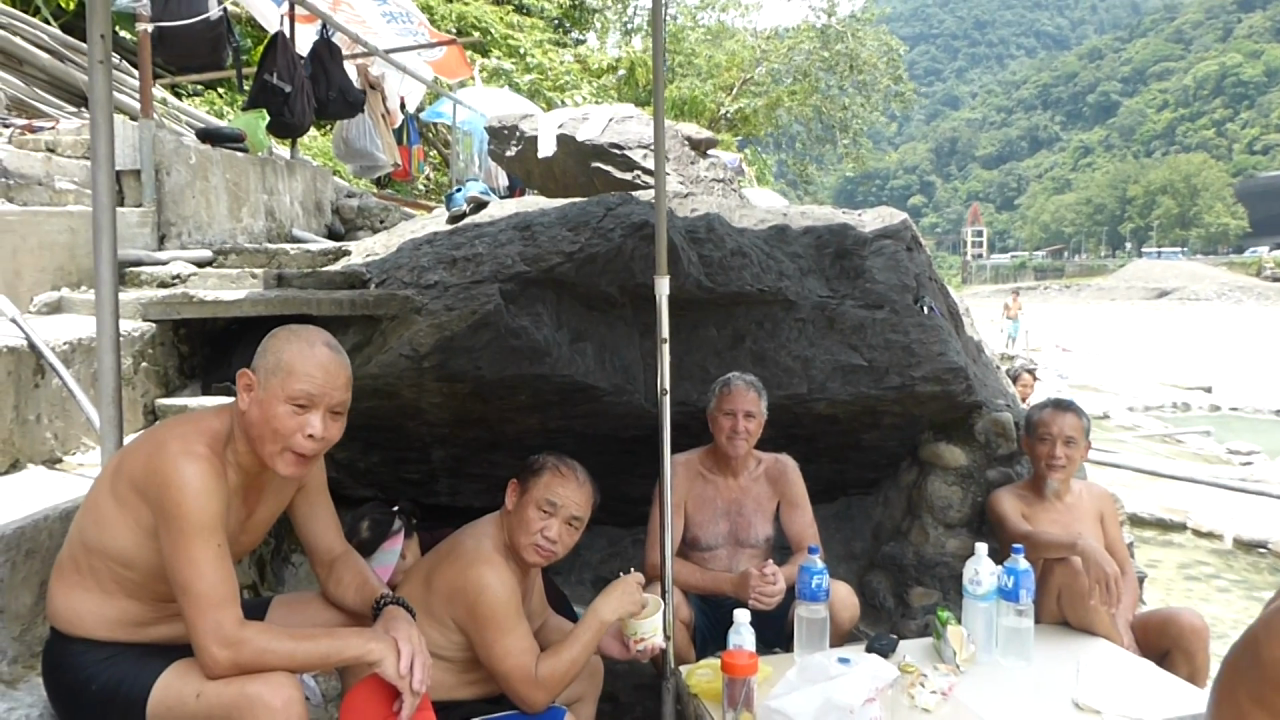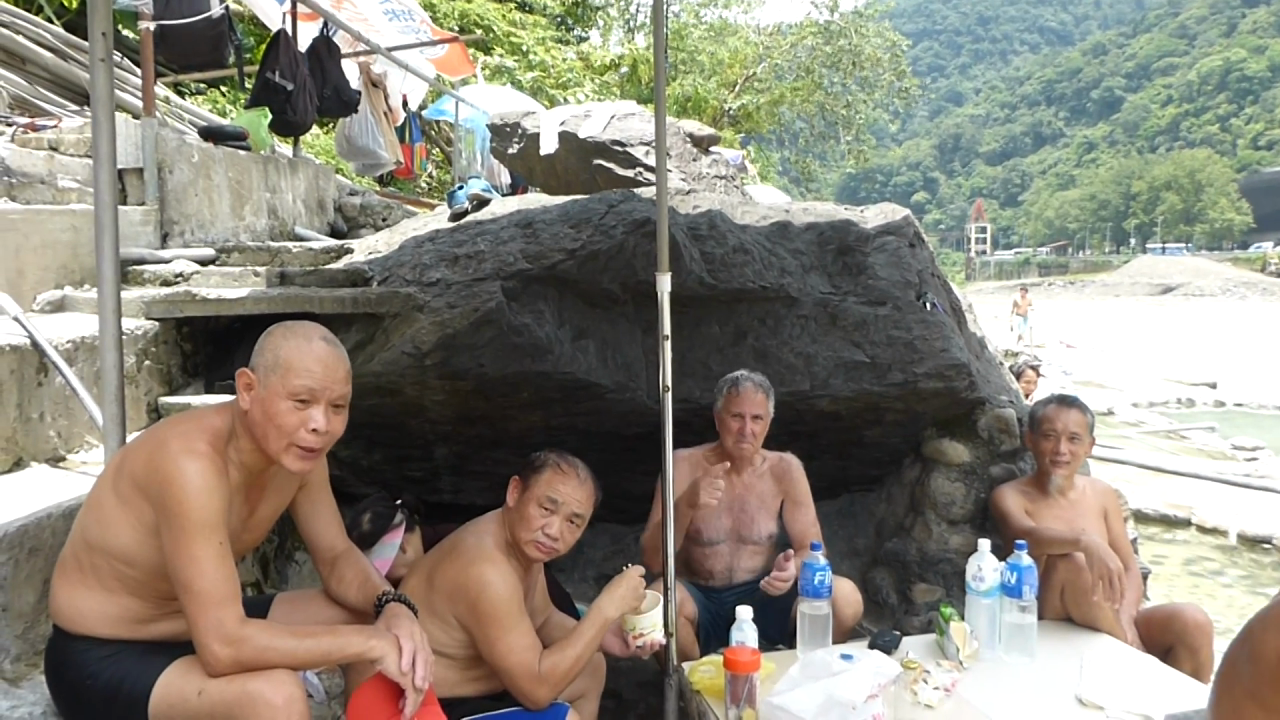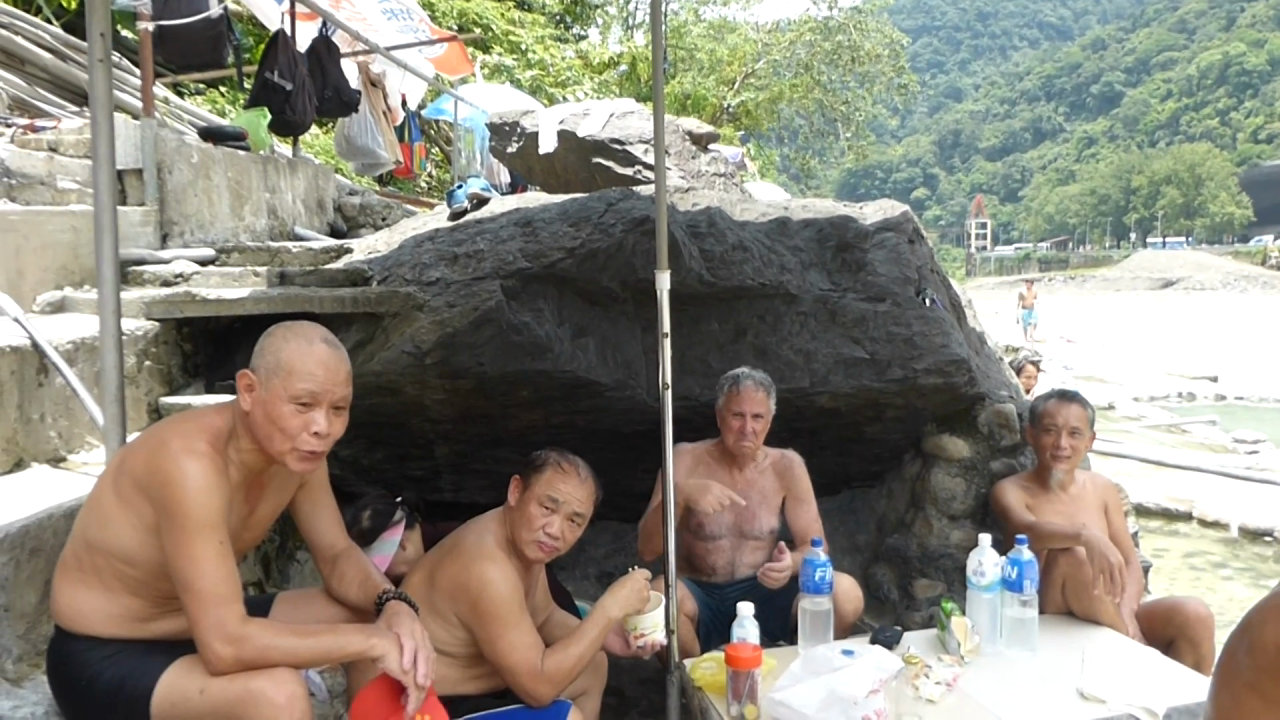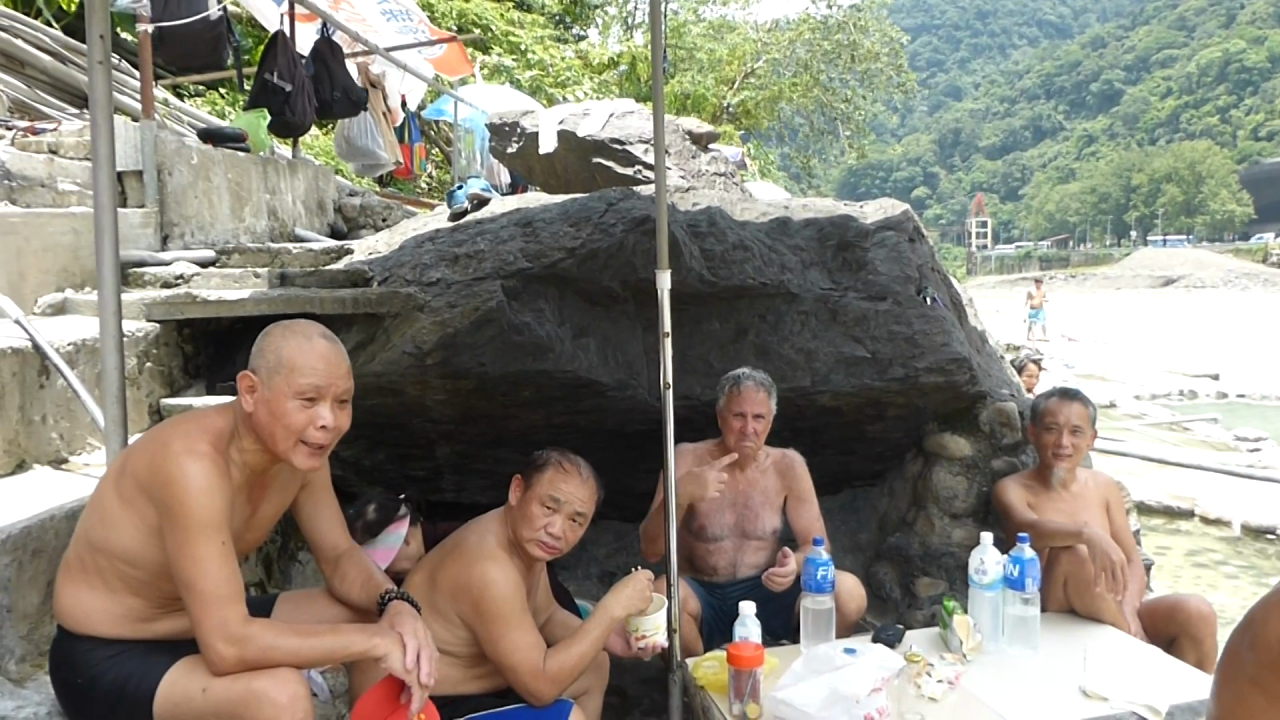
dt=0.3s
person 1, frame 1
left shoulder: (295, 449)
right shoulder: (190, 464)
left elbow: (336, 560)
right elbow: (222, 649)
left wrist: (391, 612)
right wrist: (367, 645)
left hip: (195, 631)
right hip: (100, 664)
left knee: (372, 620)
person 1, frame 2
left shoulder: (296, 448)
right shoulder: (192, 462)
left elbow: (337, 558)
right elbow: (224, 647)
left wrist: (393, 608)
right wrist: (368, 643)
left hip: (200, 628)
right hip: (103, 661)
left knee: (376, 618)
person 1, frame 3
left shoulder: (297, 446)
right shoulder: (192, 461)
left elbow: (338, 556)
right elbow: (225, 646)
left wrist: (393, 606)
right wrist: (369, 640)
left hip: (200, 628)
right hip: (106, 660)
left knee: (378, 616)
person 1, frame 4
left shoulder: (298, 447)
right shoulder: (193, 462)
left elbow: (340, 557)
right elbow: (228, 646)
left wrist: (395, 606)
right wrist: (373, 640)
left hip: (201, 627)
right hip: (107, 661)
left knee: (379, 615)
person 2, frame 1
left shoulder: (519, 544)
right shoulder: (484, 574)
left elbow: (540, 624)
right elbow: (533, 692)
left wrist: (599, 638)
right wrist: (602, 611)
left hip: (455, 689)
left knee: (587, 671)
person 2, frame 2
left shoulder: (522, 539)
right shoulder: (485, 571)
left elbow: (543, 620)
right elbow: (537, 687)
left wrist: (601, 636)
right wrist: (606, 608)
left hip: (459, 686)
left knee: (590, 667)
person 2, frame 3
left shoulder: (523, 538)
right shoulder: (486, 570)
left elbow: (545, 617)
right elbow: (538, 685)
left wrist: (603, 635)
right wrist: (609, 608)
left hip: (459, 683)
left knee: (592, 667)
person 2, frame 4
left shoulder: (524, 537)
right shoulder: (488, 569)
left elbow: (545, 617)
right elbow: (540, 684)
left wrist: (605, 636)
right wrist: (612, 608)
left hip: (458, 685)
left knee: (594, 665)
person 3, frame 1
left shoulder: (781, 470)
right shoulder: (681, 470)
left elbow: (810, 552)
right elbow: (656, 563)
left wrist: (782, 577)
right wrist: (731, 582)
left hip: (760, 604)
right hip: (698, 608)
left knee: (842, 600)
person 3, frame 2
left shoulder: (785, 469)
right shoulder: (685, 464)
left elbow: (812, 549)
right elbow: (653, 560)
left wrist: (792, 568)
right wrist: (686, 503)
left hip: (764, 597)
right hip: (702, 603)
left knee: (845, 597)
person 3, frame 3
left shoulder: (787, 465)
right shoulder: (687, 459)
right elbow: (647, 549)
left wrist: (791, 563)
right wrist: (680, 496)
left hip: (764, 594)
right hip: (701, 598)
left knee: (846, 593)
right knee: (661, 594)
person 3, frame 4
left shoulder: (788, 465)
right shoulder: (688, 459)
right elbow: (651, 551)
left wrist: (795, 564)
right wrist: (681, 496)
left hip: (765, 594)
right hip: (704, 599)
left knee: (849, 592)
person 4, frame 1
left shoulder: (1098, 497)
right shoulder: (1007, 500)
left elbow: (1126, 573)
right elbow: (1025, 540)
left wrist: (1120, 623)
right wrist: (1082, 545)
left hip: (1107, 629)
left knee: (1189, 626)
right knee: (1067, 565)
person 4, frame 2
left shoulder: (1101, 493)
right shoulder: (1010, 496)
left elbow: (1130, 569)
right elbow: (1028, 536)
left wrist: (1124, 619)
right wrist: (1086, 541)
left hip: (1110, 625)
left knee: (1193, 622)
right knee: (1070, 562)
person 4, frame 3
left shoulder: (1102, 488)
right shoulder: (1011, 491)
left elbow: (1131, 563)
right elbow: (1028, 530)
left wrist: (1125, 613)
right wrist: (1086, 536)
left hip: (1112, 619)
left knee: (1194, 615)
right knee: (1071, 556)
person 4, frame 4
left shoulder: (1103, 486)
right shoulder: (1012, 489)
left elbow: (1133, 561)
right elbow: (1030, 529)
left wrist: (1127, 610)
right wrist: (1088, 534)
left hip: (1113, 617)
left knee: (1197, 613)
right knee: (1073, 554)
